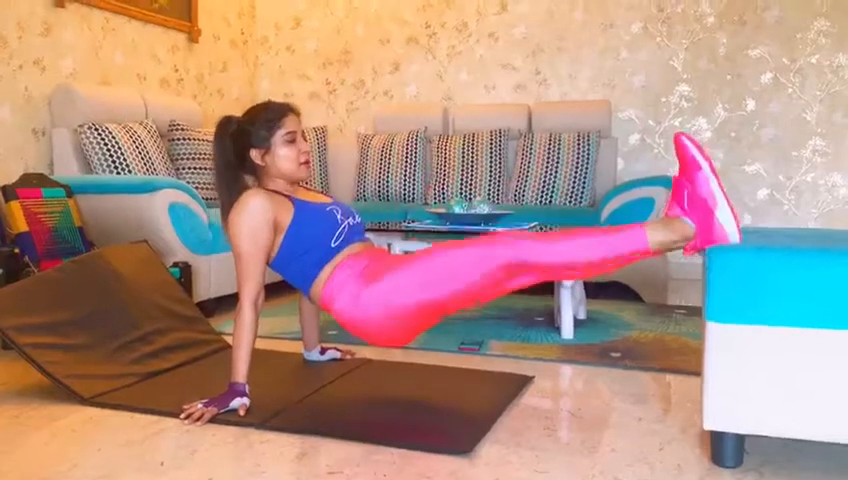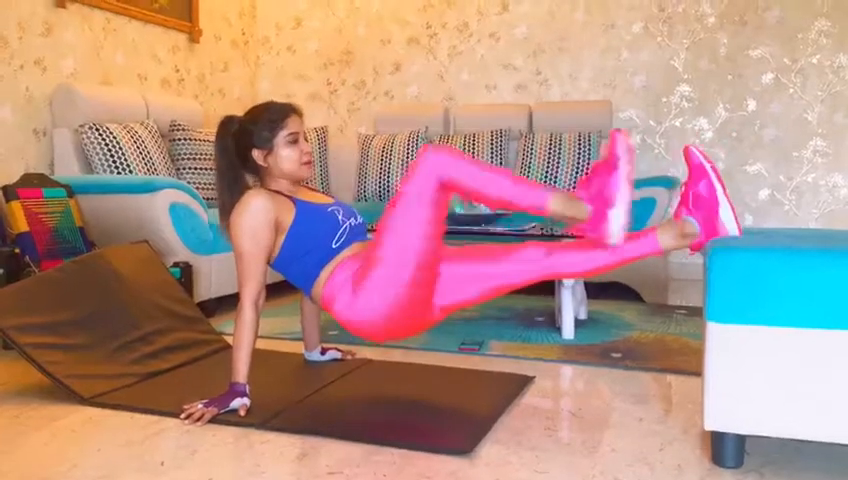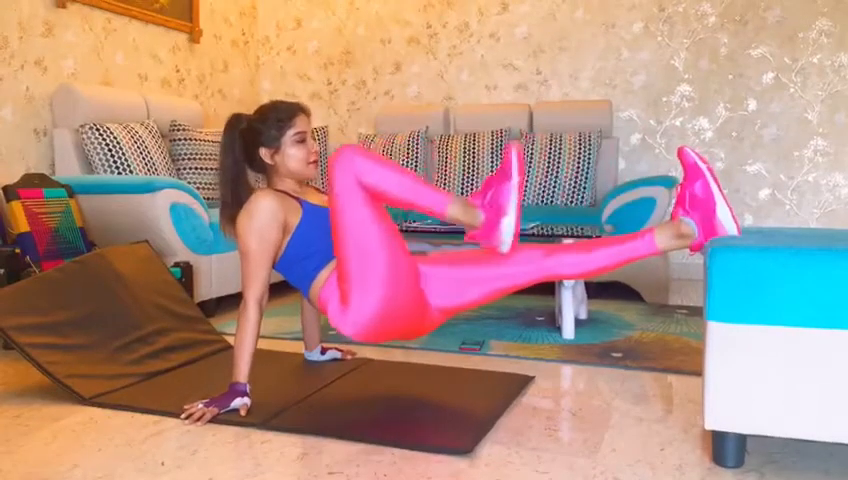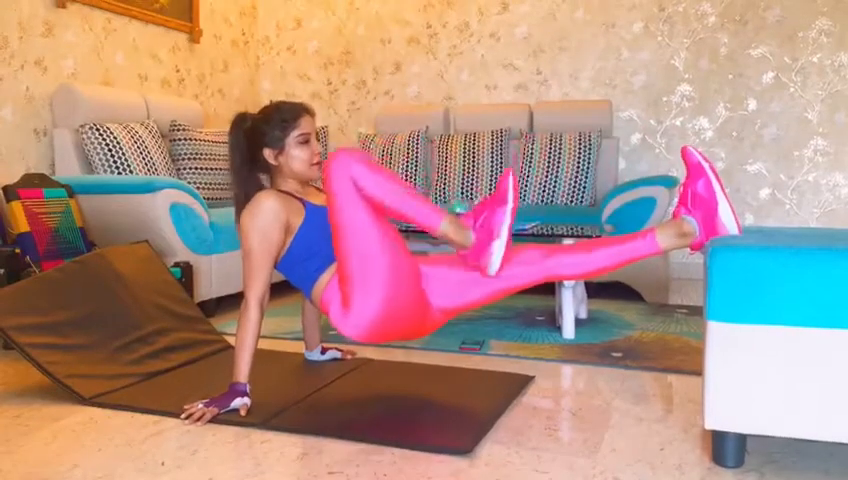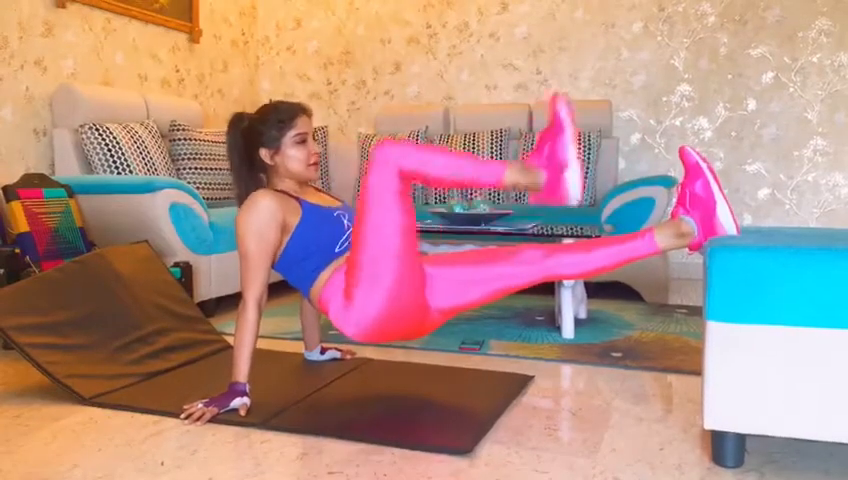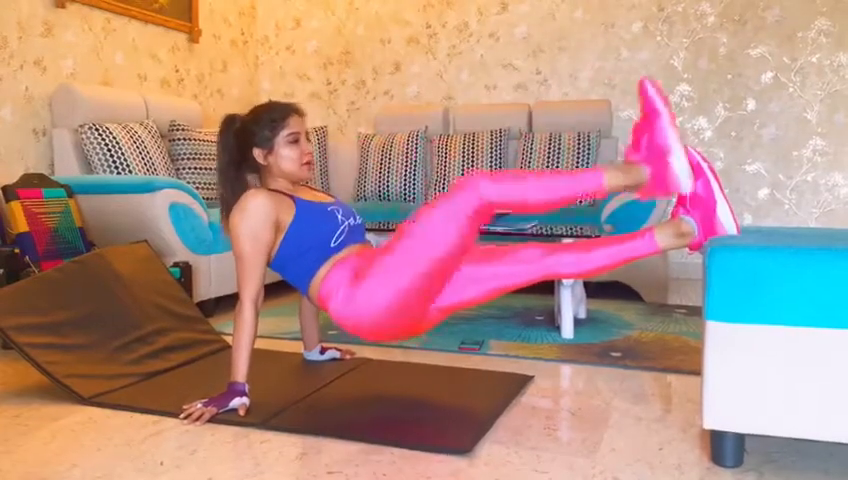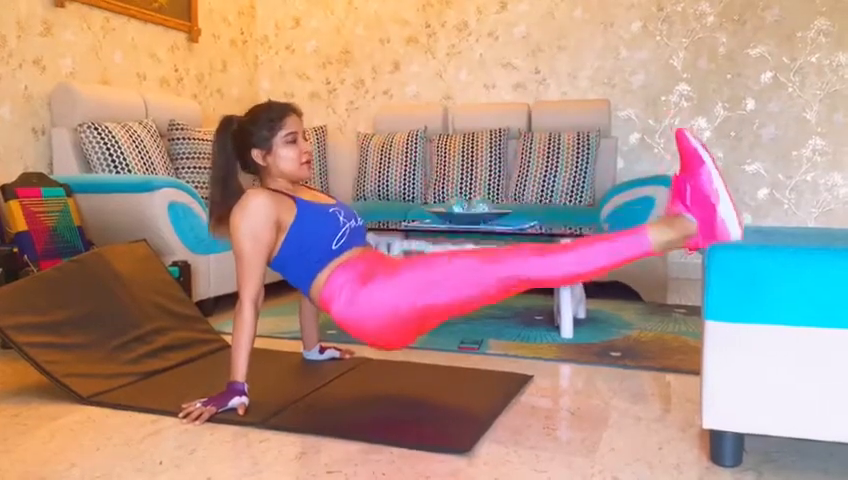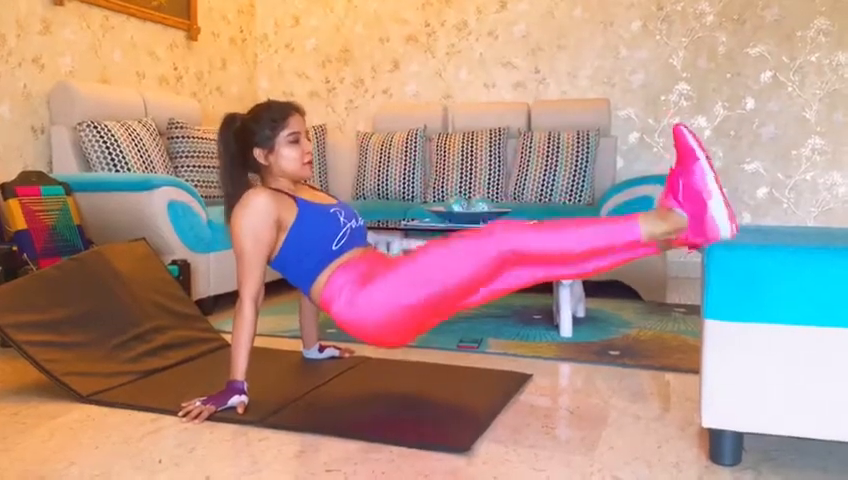
dt=0.2s
person 1, frame 1
left shoulder: (301, 195)
right shoulder: (256, 207)
right elbow: (250, 298)
left wrist: (313, 348)
right wrist: (236, 388)
left hip: (399, 293)
right hip: (375, 301)
left knee: (530, 256)
right knee: (512, 248)
left ankle: (684, 230)
right ankle: (675, 228)
person 1, frame 2
left shoulder: (304, 194)
right shoulder: (258, 207)
right elbow: (250, 298)
left wrist: (314, 348)
right wrist: (236, 388)
left hip: (405, 294)
right hip: (376, 299)
left knee: (538, 255)
right knee: (435, 160)
left ankle: (685, 229)
right ankle: (580, 209)
person 1, frame 3
left shoulder: (309, 197)
right shoulder: (264, 207)
right elbow: (253, 299)
left wrist: (315, 349)
right wrist: (237, 388)
left hip: (406, 293)
right hip: (374, 304)
left knee: (536, 259)
right knee: (350, 160)
left ankle: (684, 230)
right ankle: (475, 215)
person 1, frame 4
left shoulder: (312, 197)
right shoulder: (267, 208)
right elbow: (254, 299)
left wrist: (315, 349)
right wrist: (237, 388)
left hip: (408, 294)
right hip: (374, 305)
left knee: (538, 260)
right knee: (350, 165)
left ankle: (683, 230)
right ankle: (470, 232)
person 1, frame 5
left shoulder: (311, 196)
right shoulder: (264, 207)
right elbow: (252, 298)
left wrist: (314, 349)
right wrist: (237, 388)
left hip: (405, 296)
right hip: (372, 305)
left knee: (538, 257)
right knee: (389, 153)
left ankle: (682, 229)
right ankle: (535, 175)
person 1, frame 6
left shoulder: (306, 194)
right shoulder: (257, 206)
right elbow: (250, 296)
left wrist: (314, 348)
right wrist: (235, 388)
left hip: (400, 296)
right hip: (371, 300)
left knee: (538, 259)
right knee: (476, 188)
left ankle: (684, 231)
right ankle: (633, 172)
person 1, frame 7
left shoulder: (304, 194)
right shoulder: (258, 206)
right elbow: (249, 298)
left wrist: (312, 348)
right wrist: (235, 388)
left hip: (396, 289)
right hip: (373, 303)
left knee: (530, 255)
right knee: (521, 265)
left ankle: (681, 226)
right ankle: (685, 224)
person 1, frame 8
left shoulder: (306, 193)
right shoulder: (258, 205)
right elbow: (249, 297)
left wrist: (312, 346)
right wrist: (235, 386)
left hip: (402, 296)
right hip: (374, 303)
left knee: (530, 255)
right knee: (507, 240)
left ankle: (679, 227)
right ankle: (675, 221)
